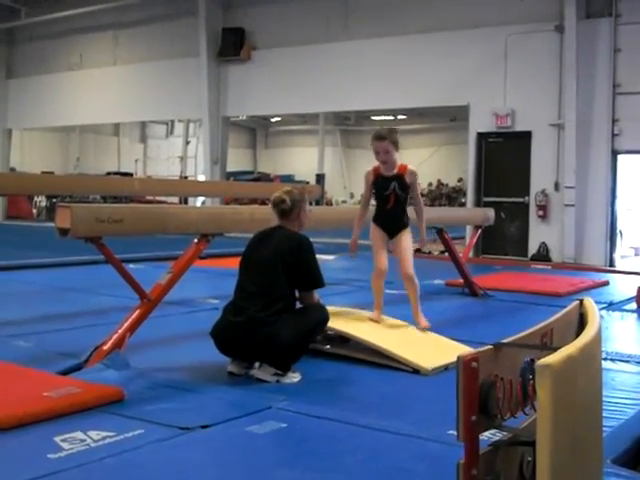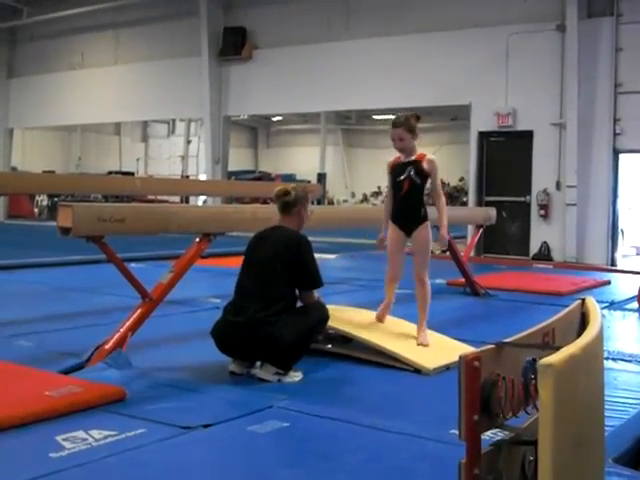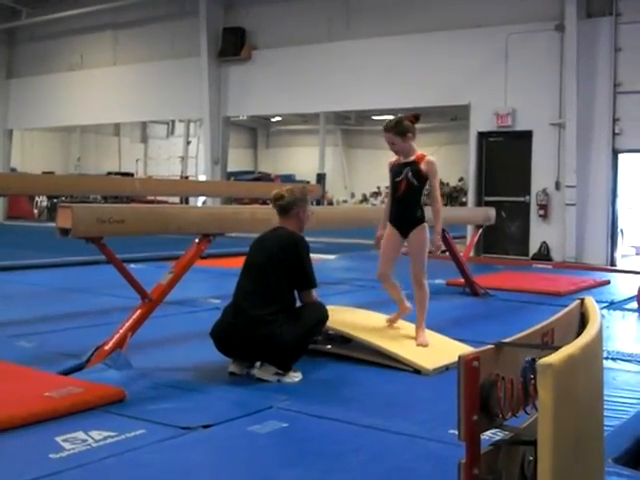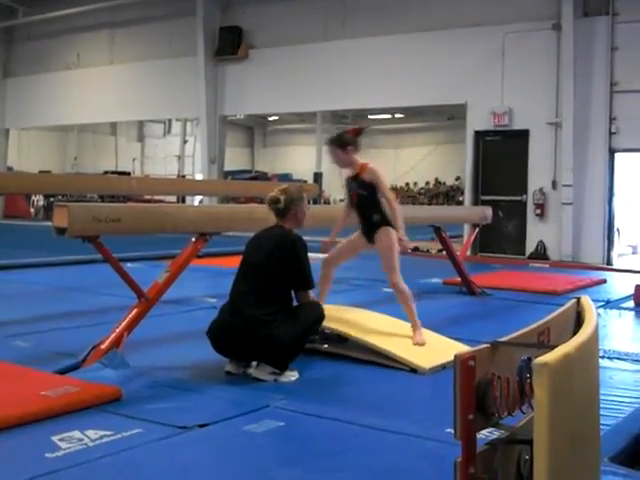
dt=0.4s
person 1, frame 1
left shoulder: (409, 173)
right shoulder: (371, 174)
left elbow: (417, 203)
right elbow: (365, 204)
left wrist: (422, 231)
right wrist: (355, 234)
left hip: (402, 227)
right hip: (379, 226)
left knee: (408, 273)
right knee: (381, 268)
left ankle: (417, 315)
right ankle: (378, 309)
person 1, frame 2
left shoulder: (428, 162)
right shoulder: (392, 164)
left elbow: (438, 195)
left wrist: (443, 225)
right wrist: (383, 229)
left hip: (419, 222)
right hip: (396, 222)
left knee: (421, 276)
right knee: (393, 274)
left ankle: (421, 327)
right ankle: (388, 302)
person 1, frame 3
left shoulder: (427, 163)
right shoulder: (393, 165)
left elbow: (436, 199)
left wrist: (437, 232)
right wrist: (381, 227)
left hip: (416, 223)
right hip: (395, 223)
left knee: (418, 278)
right knee: (382, 273)
left ankle: (420, 328)
right ankle: (403, 305)
person 1, frame 4
left shoulder: (370, 171)
right shoulder: (349, 177)
left elbow: (390, 201)
right elbow: (348, 210)
left wrist: (400, 232)
right wrist: (332, 235)
left hip: (382, 228)
right hip: (364, 230)
left knee: (395, 280)
right knee: (328, 261)
left ankle: (417, 327)
right ankle: (318, 304)
person 2, frame 1
left shoulder: (258, 238)
right shoulder: (299, 242)
right elbow: (308, 300)
right wrist: (315, 301)
right hip: (262, 336)
right knee: (319, 313)
left ankle: (242, 361)
right ankle: (274, 367)
person 2, frame 2
left shoulder: (258, 237)
right shoulder: (298, 241)
right elbow: (308, 299)
left wrist: (290, 296)
right wrist: (316, 300)
right hip: (262, 336)
right knee: (319, 312)
left ankle: (243, 360)
right ankle: (275, 366)
person 2, frame 3
left shoulder: (263, 239)
right shoulder: (295, 242)
right elbow: (307, 299)
right wrist: (315, 302)
right hip: (261, 337)
right knee: (318, 312)
left ankle: (243, 360)
right ankle: (275, 366)
person 2, frame 4
left shoulder: (258, 238)
right shoulder: (293, 241)
right elbow: (304, 299)
right wrist: (313, 302)
right hip: (258, 336)
right knee: (314, 311)
left ankle: (240, 360)
right ankle: (271, 365)
